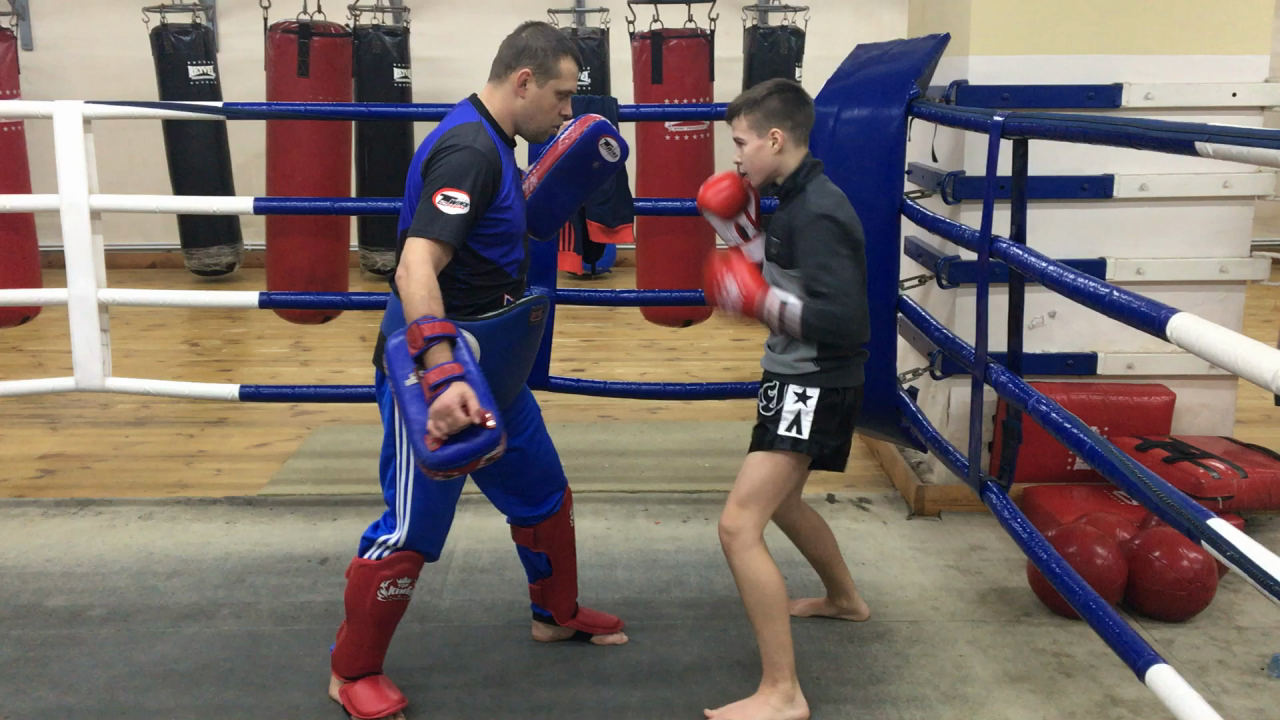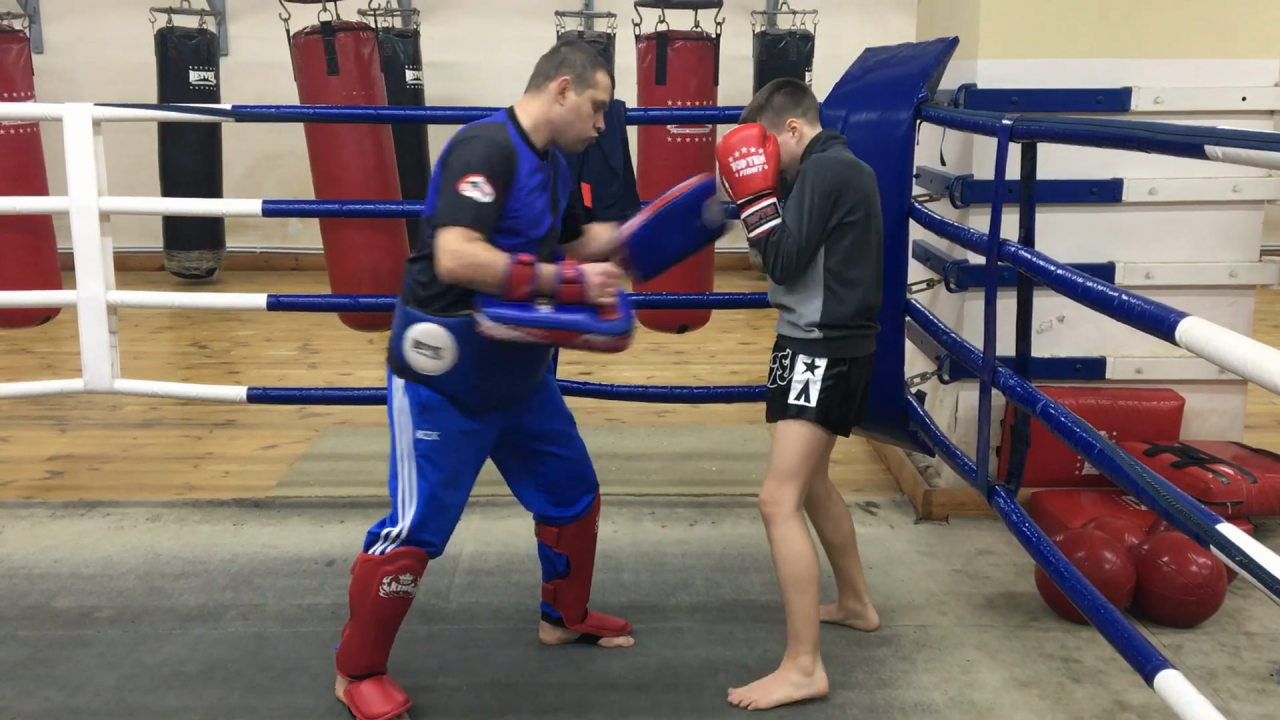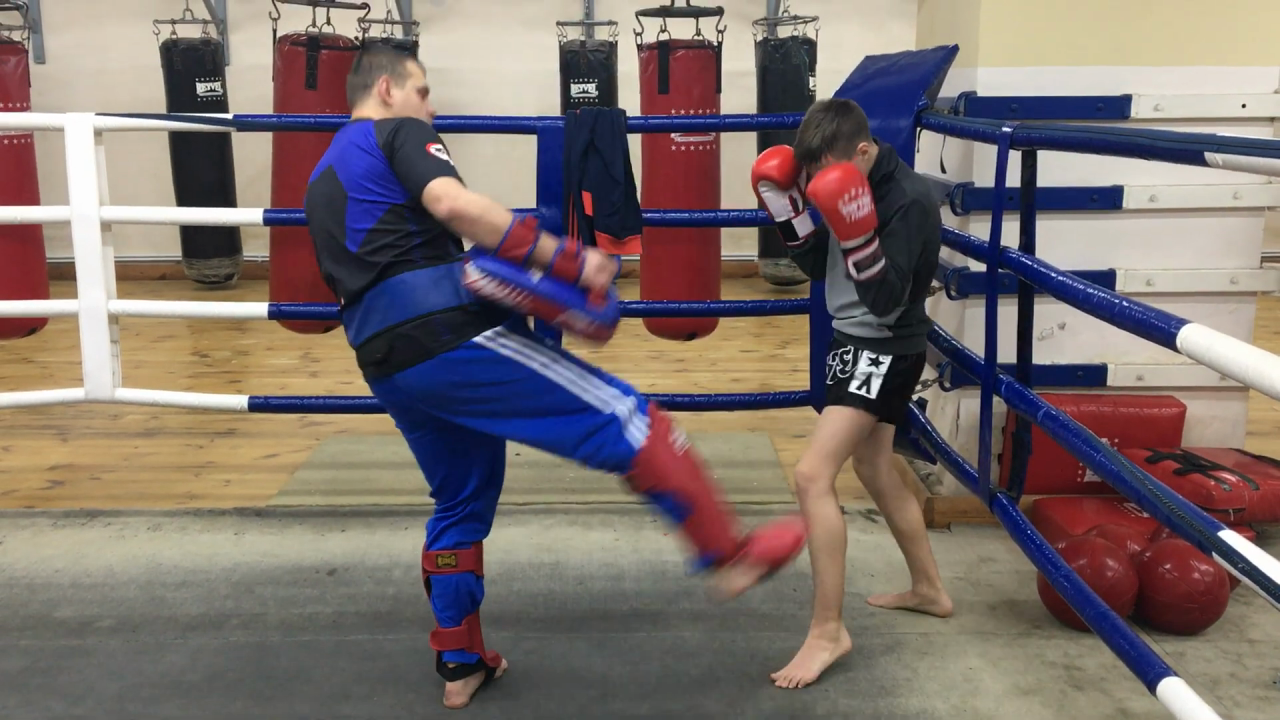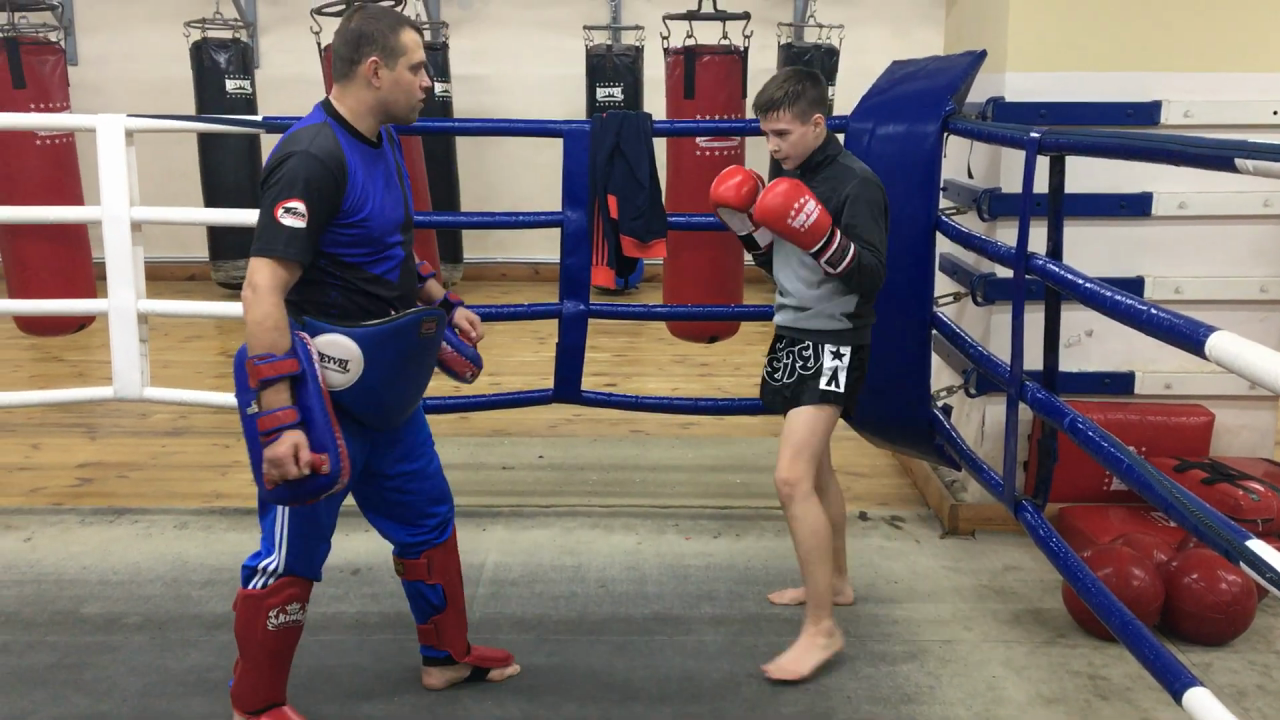
dt=1s
person 1, frame 1
left shoulder: (488, 139)
right shoulder: (468, 150)
right elbow: (416, 269)
right wrist: (445, 379)
right hip: (443, 369)
left knee: (541, 492)
right knee: (412, 528)
left ankle: (556, 612)
person 1, frame 2
left shoulder: (551, 168)
right shoulder: (482, 149)
left elbow: (584, 242)
right elbow: (454, 260)
right wrist: (564, 276)
left hip: (518, 369)
right hip: (440, 373)
left knee: (571, 492)
right knee: (414, 529)
left ankle: (566, 616)
person 1, frame 3
left shoulder: (316, 187)
right shoulder: (394, 136)
right elbow: (453, 205)
right wrist: (568, 257)
left hip: (394, 368)
right hip: (454, 338)
left knee: (460, 506)
right knee: (619, 418)
left ankle: (458, 663)
right ankle: (729, 552)
person 1, frame 4
left shoulder: (382, 142)
right shoulder: (312, 157)
right elbow: (264, 292)
left wrist: (444, 303)
right wrist: (279, 421)
left hip: (384, 383)
right hip: (322, 390)
left knee: (427, 517)
right knee: (291, 552)
left ankle: (446, 654)
person 2, frame 1
left shoulder: (817, 213)
right shoulder: (796, 198)
left elbow: (844, 323)
right elbow: (775, 264)
left wrist: (762, 299)
right wrist: (737, 224)
left hip: (814, 388)
right hip: (799, 380)
left knee: (738, 526)
right knee: (777, 497)
right ankle: (843, 596)
person 2, frame 2
left shoulder: (826, 169)
right shoulder: (841, 169)
left elbow: (786, 265)
left wrist: (753, 193)
right wrist: (766, 193)
left hip: (823, 353)
right hip: (823, 346)
left knee: (778, 500)
right knee: (810, 482)
left ankle: (803, 666)
right ankle: (855, 602)
person 2, frame 3
left shoulder: (910, 199)
right shoulder: (853, 191)
left elbow: (882, 295)
right elbow: (816, 263)
left wrist: (854, 227)
right wrist: (786, 208)
left hip: (882, 353)
right hip: (855, 344)
left knee: (813, 475)
right knee: (877, 471)
left ankle: (827, 631)
right ankle: (928, 589)
person 2, frame 4
left shoulder: (855, 181)
right shoulder: (790, 175)
left elbow: (869, 276)
left wrist: (819, 235)
right wrist: (744, 223)
left hip: (833, 346)
right hip: (792, 336)
left knee: (792, 478)
right knee: (814, 469)
left ankle: (820, 627)
right ankle: (833, 580)
